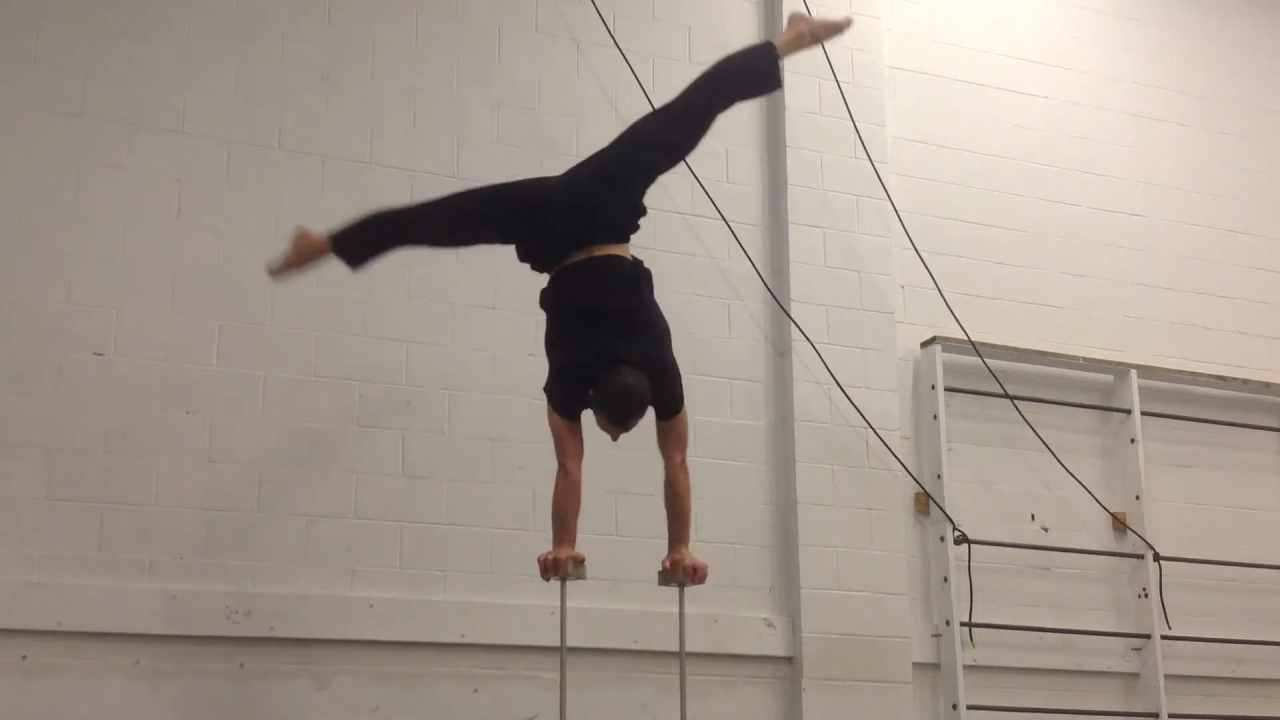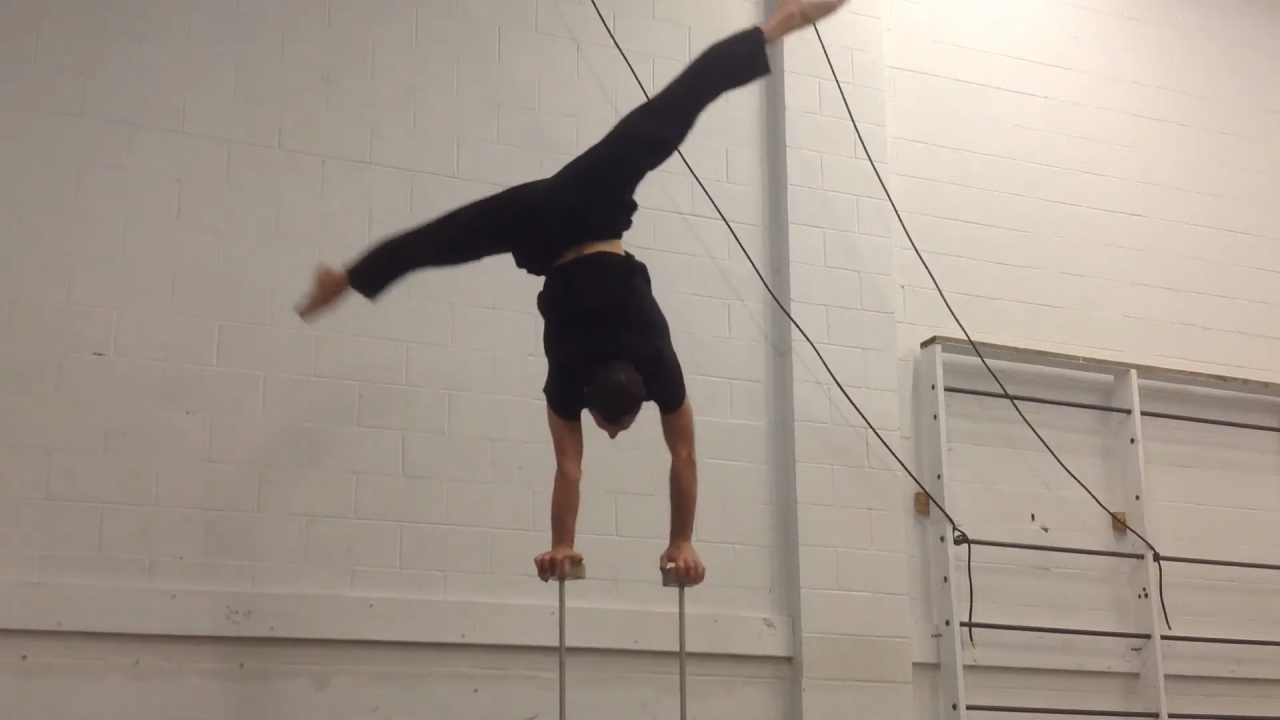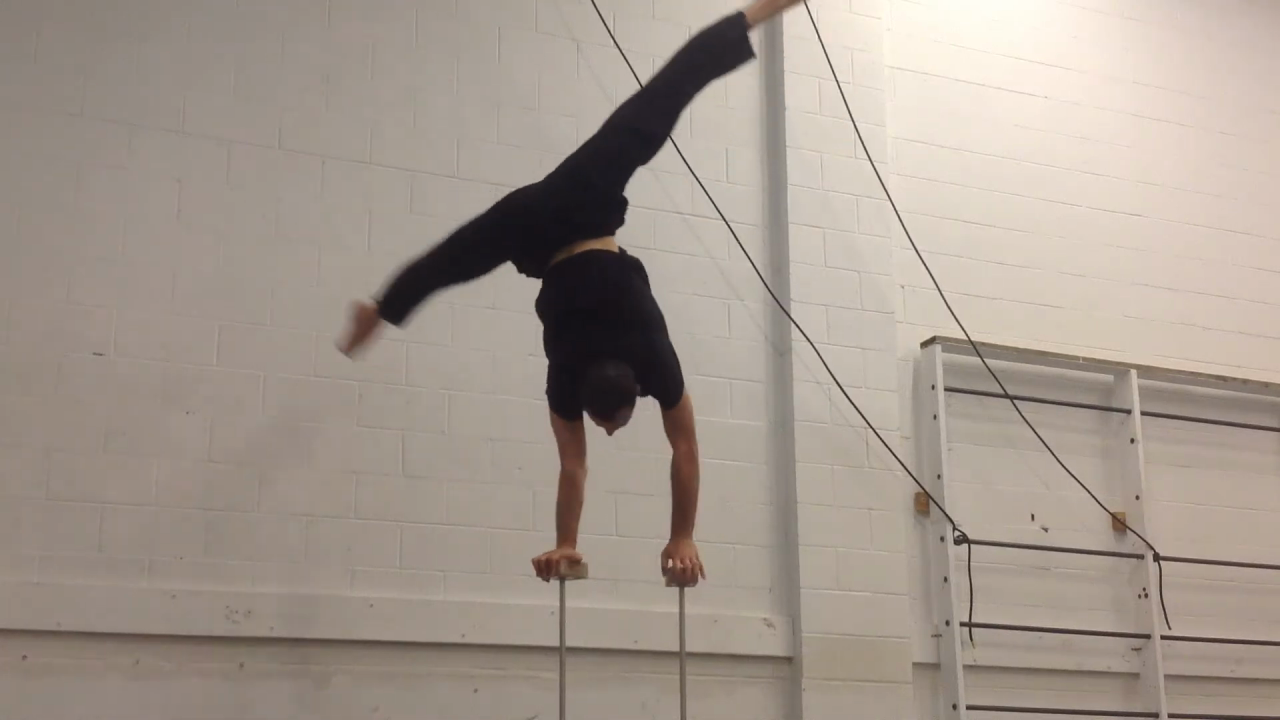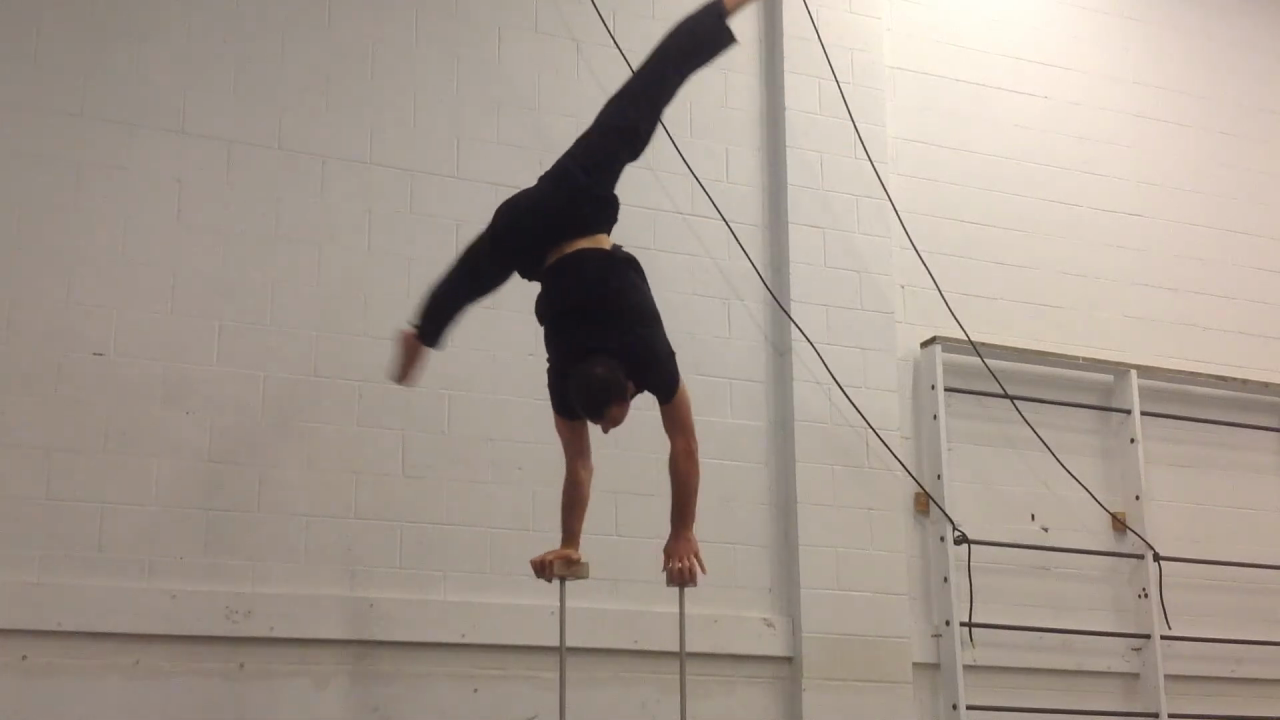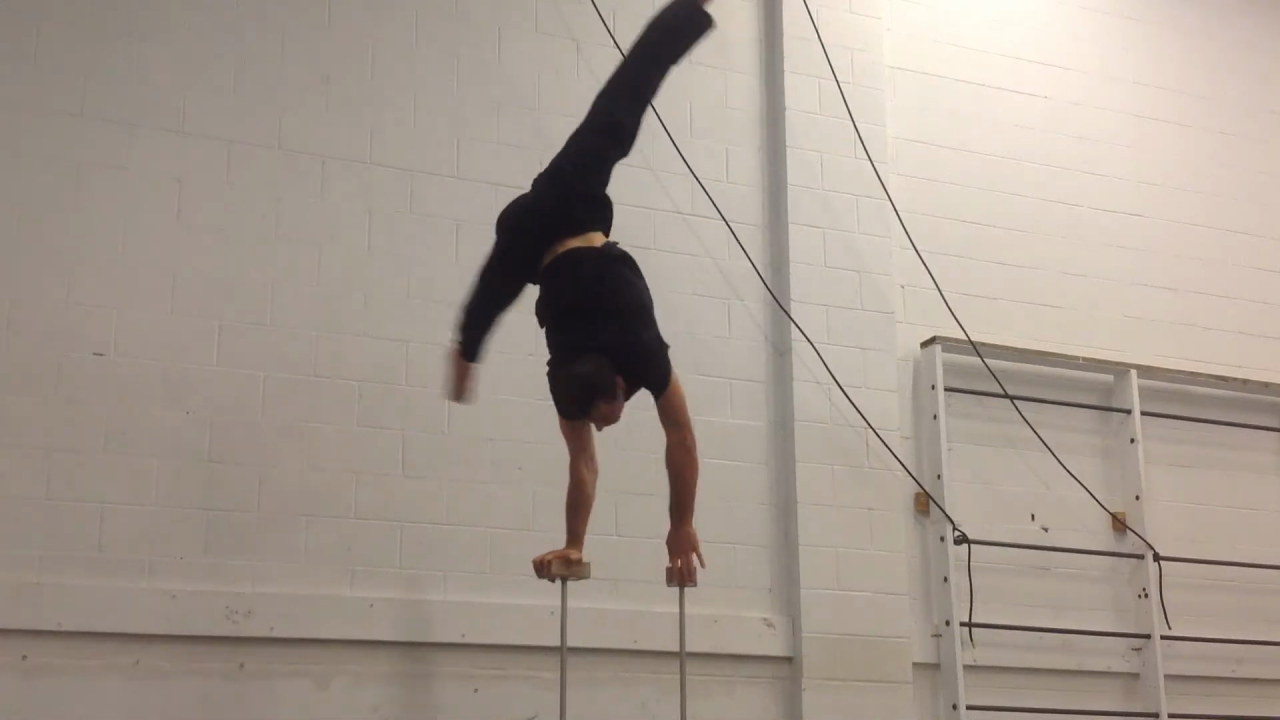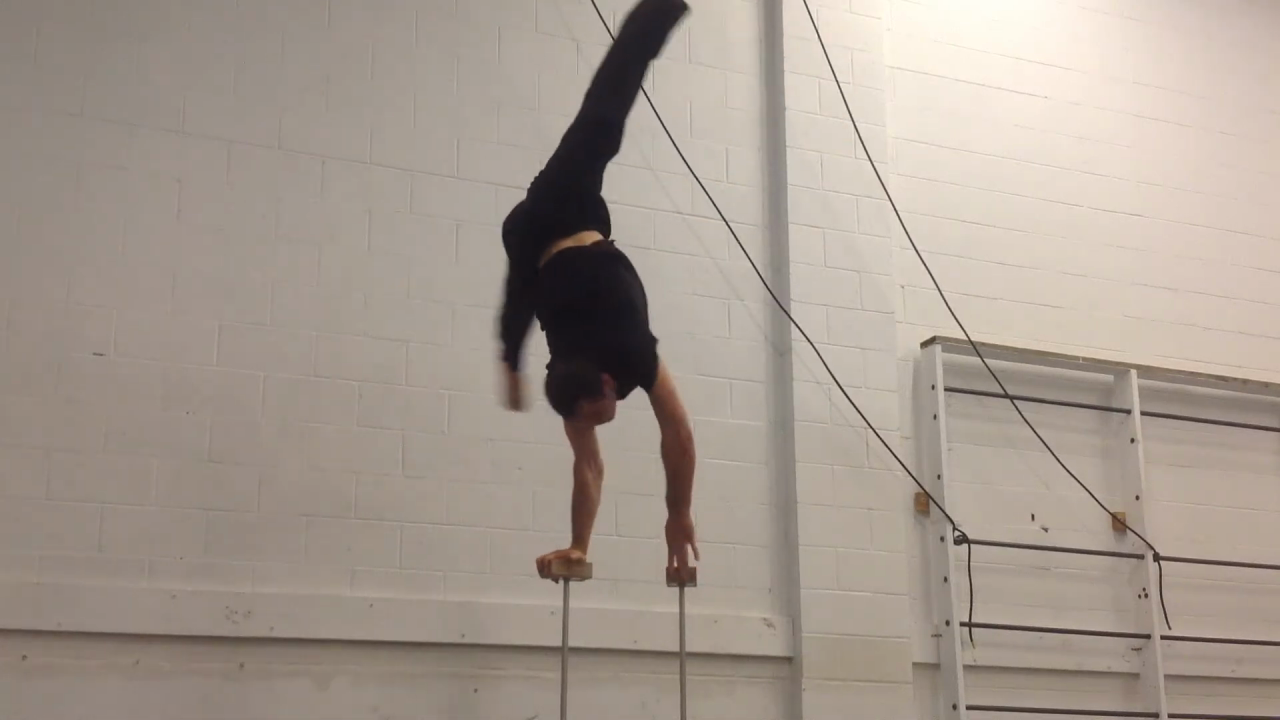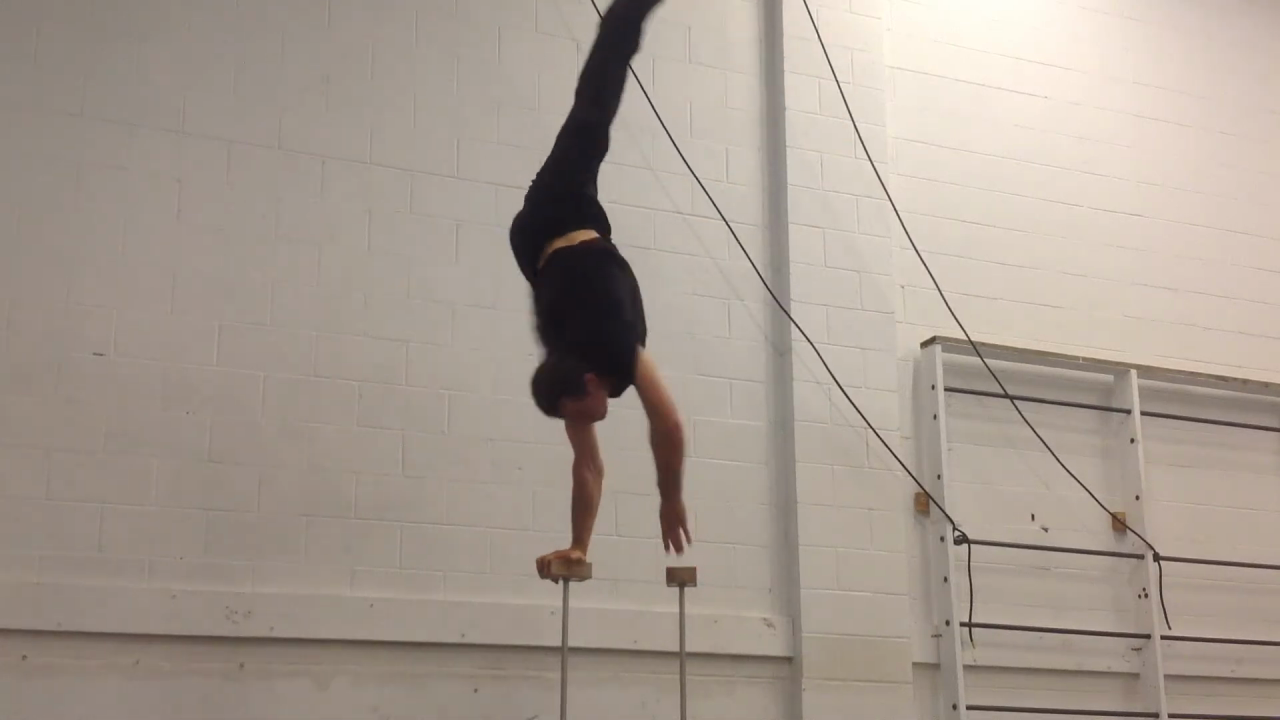
dt=0.1s
person 1, frame 1
left shoulder: (656, 374)
right shoulder: (567, 384)
left elbow: (676, 466)
right elbow: (569, 466)
left wrist: (681, 547)
right wrist: (562, 545)
left hip: (600, 205)
right hip: (554, 215)
left knee: (683, 121)
right knee: (437, 221)
left ankle: (785, 43)
right ankle: (327, 245)
person 1, frame 2
left shoulder: (650, 369)
right shoulder: (566, 383)
left elbow: (683, 457)
right elbow: (568, 466)
left wrist: (682, 541)
right wrist: (560, 544)
left hip: (591, 202)
right hip: (545, 218)
left knee: (673, 110)
right knee: (434, 247)
right ankle: (345, 278)
person 1, frame 3
left shoulder: (641, 364)
right shoulder: (566, 382)
left elbow: (685, 453)
right elbow: (573, 466)
left wrist: (683, 537)
right wrist: (565, 544)
left hip: (580, 205)
right hip: (534, 223)
left knee: (653, 111)
right knee: (449, 268)
right ankle: (378, 311)
person 1, frame 4
left shoulder: (652, 357)
right shoulder: (565, 381)
left elbow: (684, 447)
right elbow: (579, 467)
left wrist: (683, 532)
right wrist: (568, 545)
left hip: (574, 205)
right hip: (533, 227)
left knee: (639, 104)
right knee: (466, 285)
right ankle: (421, 334)
person 1, frame 5
left shoulder: (639, 354)
right shoulder: (569, 381)
left elbow: (682, 443)
right elbow: (583, 466)
left wrist: (681, 526)
right wrist: (571, 547)
left hip: (561, 221)
right hip: (534, 231)
left knee: (614, 117)
right knee: (489, 303)
right ankle: (465, 355)
person 1, frame 6
left shoulder: (614, 360)
right shoulder: (594, 371)
left elbow: (677, 435)
right elbow: (587, 467)
left wrist: (679, 513)
right wrist: (577, 547)
left hip: (563, 217)
right hip: (540, 234)
left knee: (601, 115)
right ankle: (510, 364)
person 1, frame 7
left shoulder: (594, 359)
right shoulder: (569, 372)
left elbow: (669, 425)
right wrist: (578, 547)
left hip: (566, 227)
right hip: (549, 239)
left knee: (591, 114)
